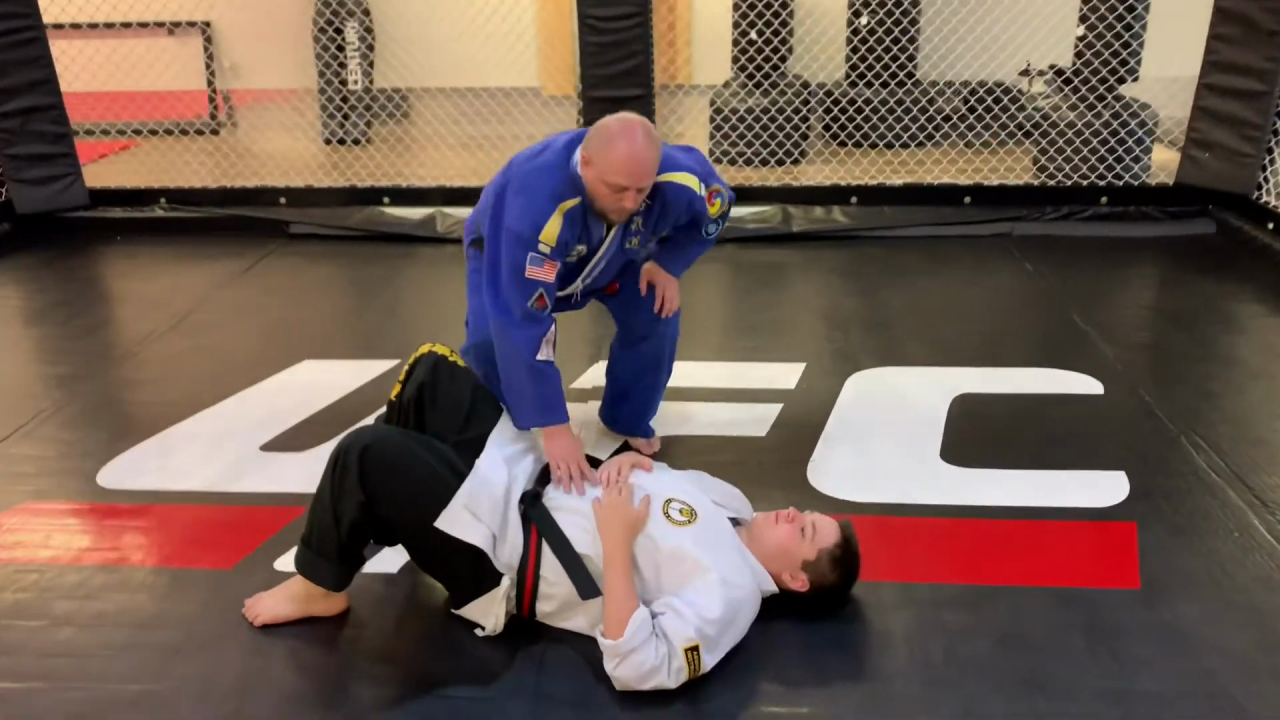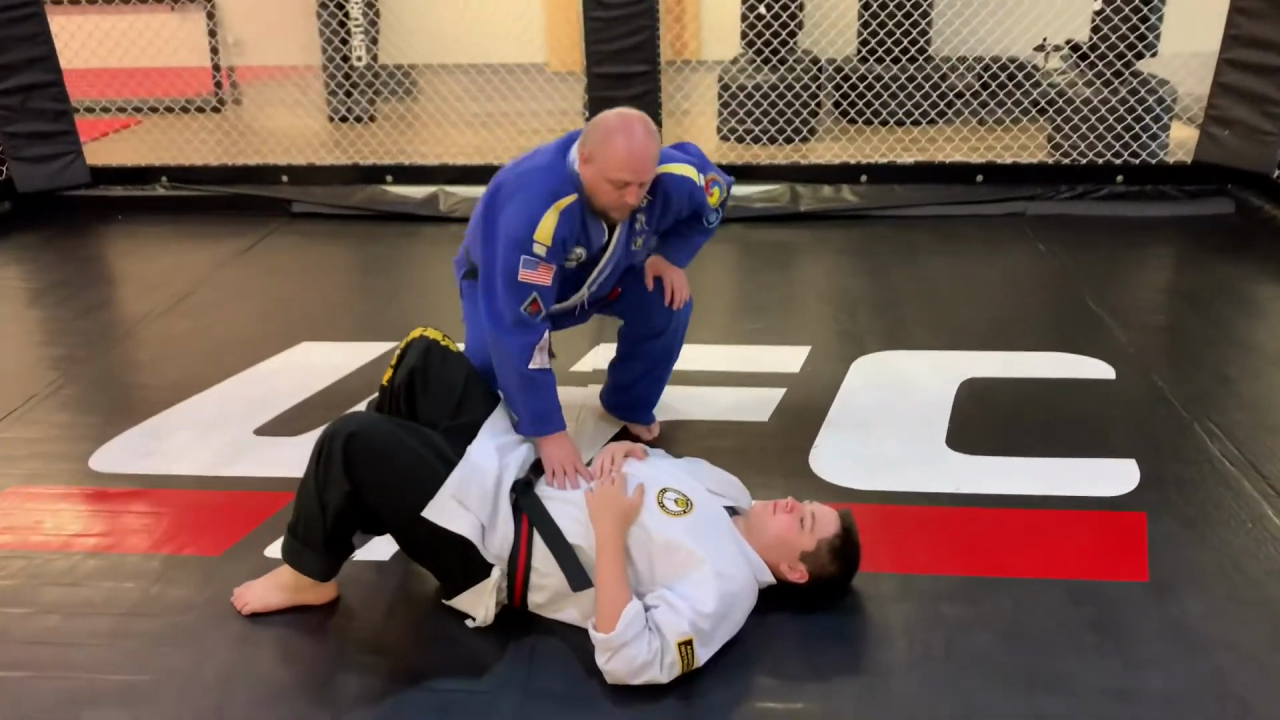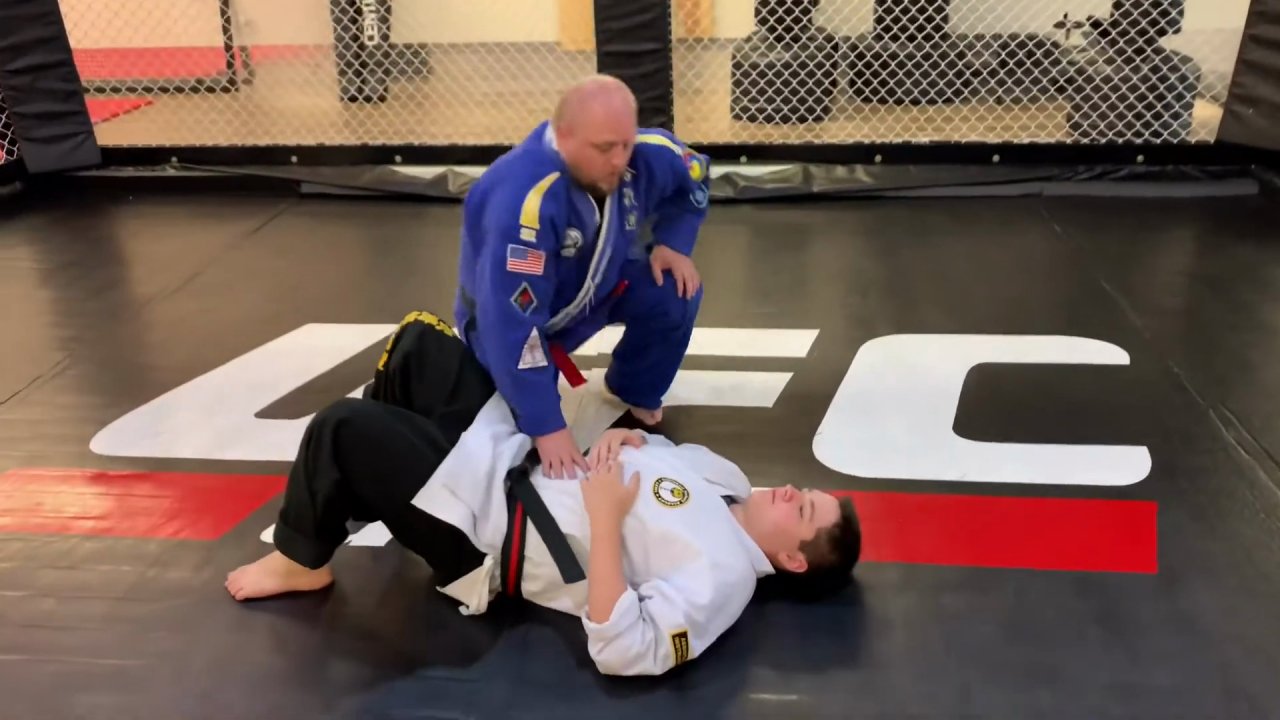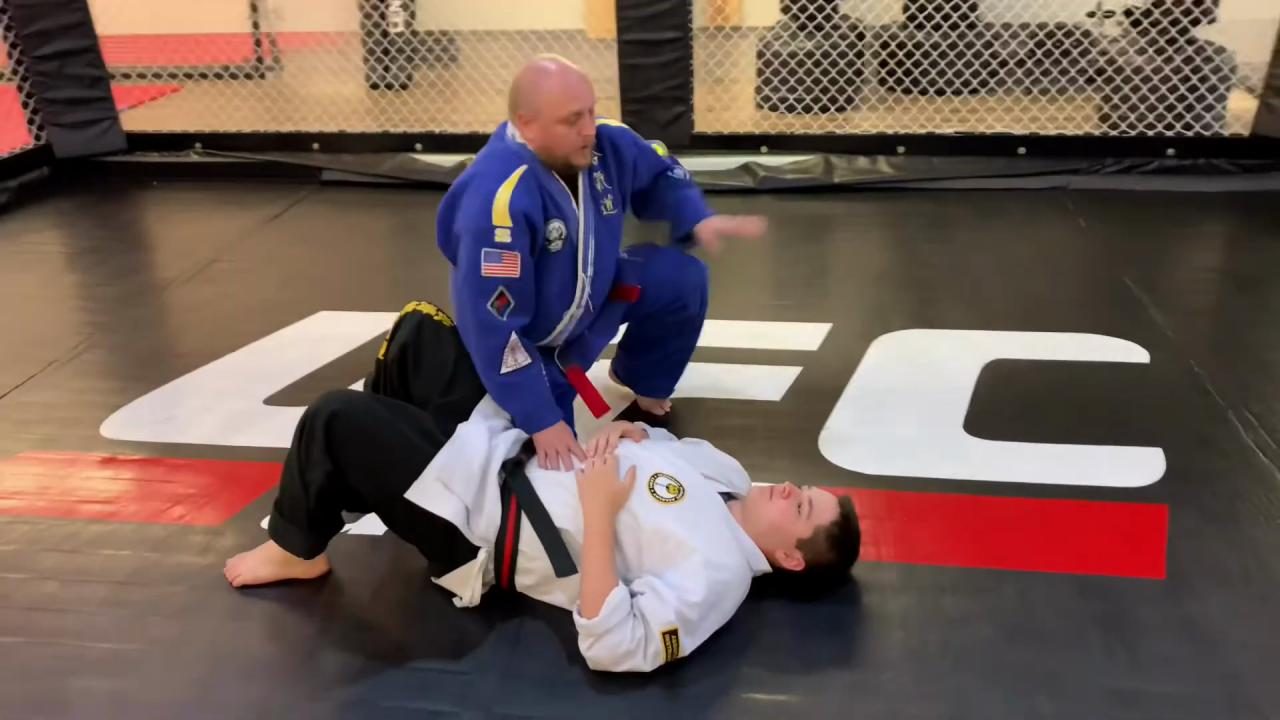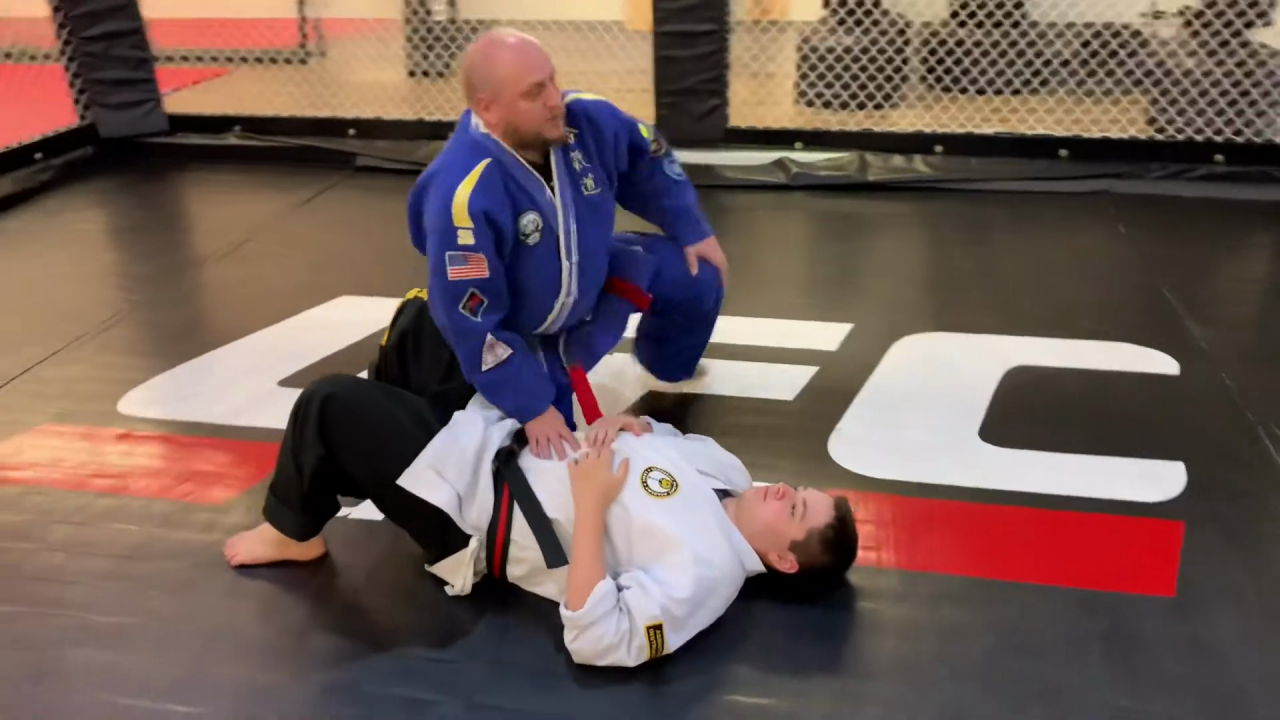
dt=0.2s
person 1, frame 1
left shoulder: (730, 594)
right shoulder: (731, 505)
left elbow: (635, 666)
left wrist: (615, 540)
right wrist: (631, 462)
left hip: (497, 557)
right hip: (529, 481)
left knee: (365, 454)
right knee: (434, 369)
left ankle: (319, 587)
right ankle: (377, 510)
person 1, frame 2
left shoulder: (725, 586)
right shoulder: (730, 494)
left elbow: (627, 661)
right elbow: (659, 472)
left wrist: (609, 530)
right wrist: (627, 450)
left hip: (489, 546)
right hip: (519, 468)
left knee: (350, 442)
right knee: (425, 355)
left ankle: (309, 575)
right ankle: (368, 495)
person 1, frame 3
left shoulder: (721, 576)
right shoulder: (729, 482)
left elbow: (621, 652)
right elbow: (661, 456)
left wrist: (603, 518)
right wrist: (625, 438)
left hip: (483, 531)
right hip: (515, 455)
left knee: (340, 428)
right knee: (421, 338)
left ankle: (301, 563)
right ankle: (362, 482)
person 1, frame 4
left shoulder: (716, 573)
right shoulder: (729, 477)
left elbow: (611, 647)
right elbow: (664, 445)
left wrist: (597, 511)
right wrist: (626, 431)
left hip: (477, 523)
right hip: (511, 446)
left knee: (334, 419)
right knee: (420, 328)
left ankle: (296, 551)
right ankle: (359, 473)
person 1, frame 5
left shoulder: (706, 571)
right shoulder: (726, 472)
left elbow: (594, 641)
right elbow: (662, 440)
left wrist: (590, 506)
right wrist: (626, 423)
left hip: (472, 509)
right hip: (511, 435)
left knee: (329, 404)
left ankle: (292, 534)
right ankle: (368, 443)
person 2, frame 1
left shoulder: (675, 179)
right shoulder: (536, 200)
left elbow: (717, 201)
right elbow: (525, 322)
left wrist: (669, 265)
right wrist: (554, 427)
right hip: (505, 255)
left knee: (655, 316)
right knee: (491, 341)
left ankle: (628, 420)
person 2, frame 2
left shoulder: (670, 176)
right shoulder: (532, 207)
left elbow: (714, 185)
right elbow: (517, 328)
left wrist: (672, 256)
right wrist: (549, 433)
right hip: (501, 274)
left knee: (666, 306)
right knee: (491, 356)
left ankle: (629, 404)
person 2, frame 3
left shoulder: (646, 154)
right shoulder: (519, 202)
left elbow: (694, 171)
right elbow: (512, 325)
left wrist: (673, 244)
right wrist: (546, 428)
right hip: (504, 305)
left knee: (676, 293)
left ankle: (634, 388)
person 2, frame 4
left shoulder: (606, 143)
right shoulder: (497, 202)
left elbow: (658, 174)
right elbow: (492, 325)
left wrist: (698, 220)
right wrist: (541, 423)
right hip: (521, 341)
left knee: (685, 280)
right knee: (553, 453)
left ankle: (643, 379)
person 2, frame 5
left shoulder: (583, 118)
right shoulder: (464, 197)
left elbow: (648, 159)
right elbow: (471, 322)
left wrist: (694, 230)
right wrist: (531, 409)
right hip: (519, 335)
left knee: (698, 276)
right knee: (550, 452)
left ankle: (668, 362)
